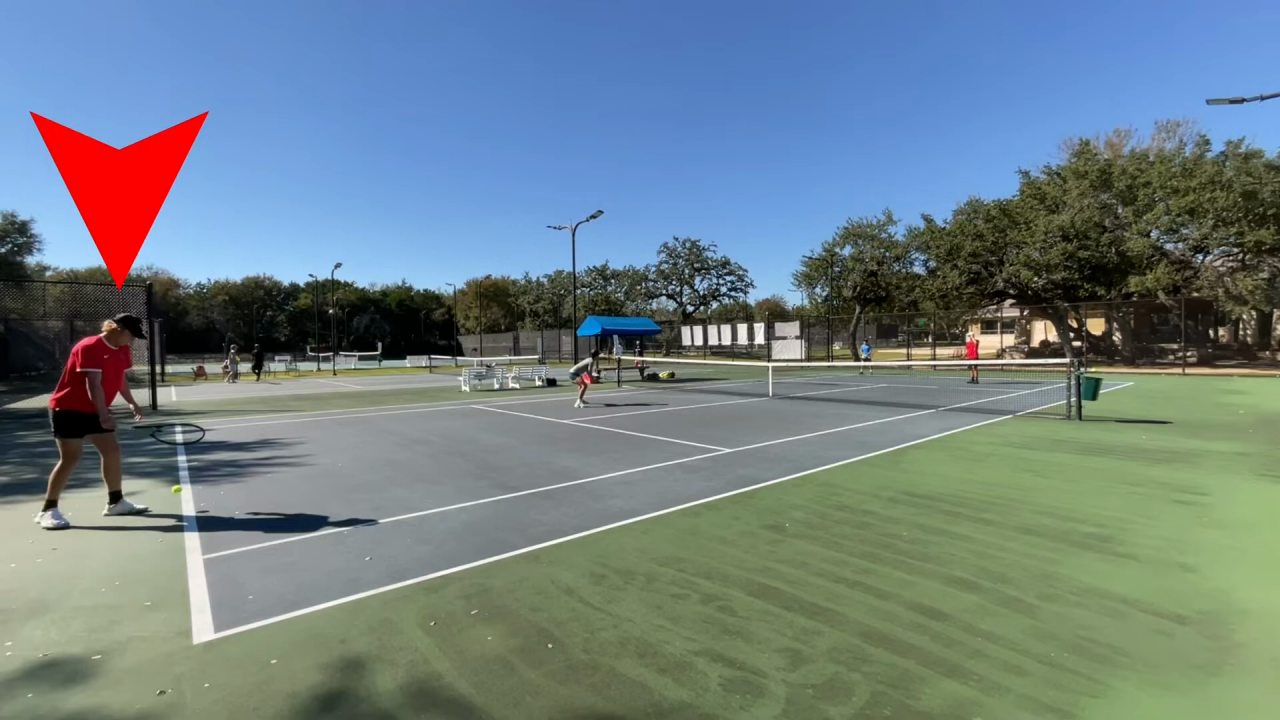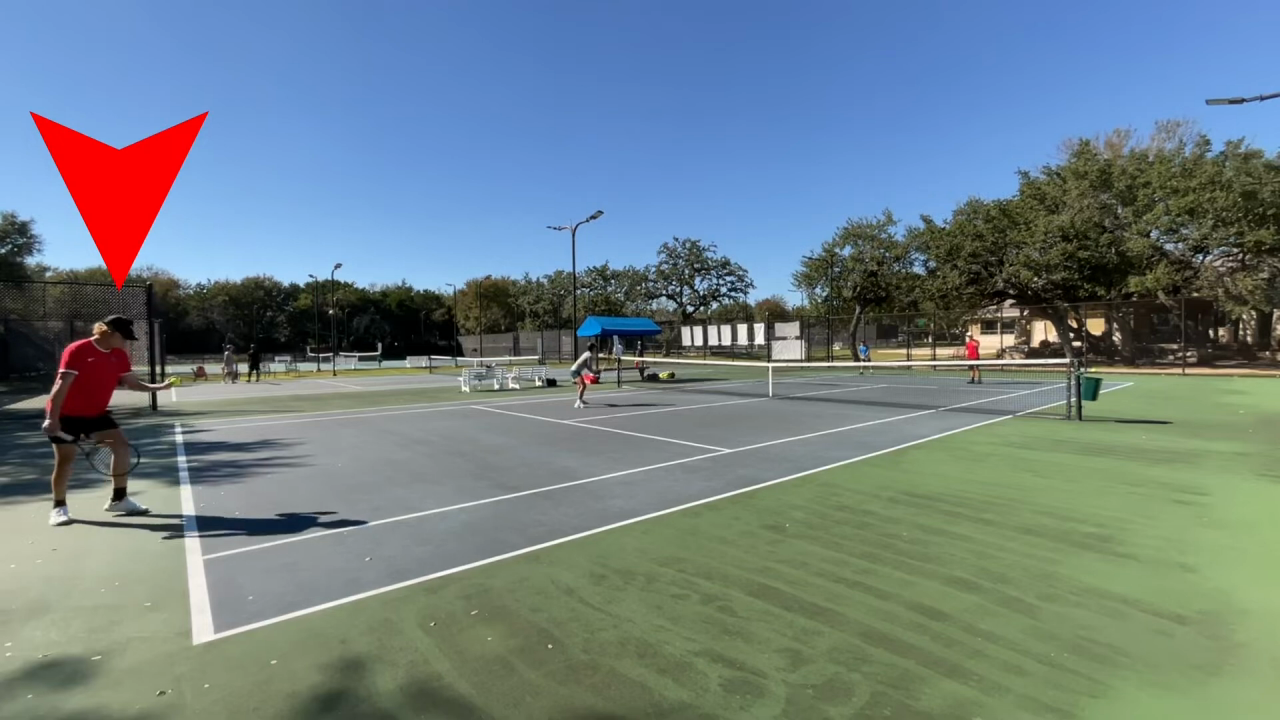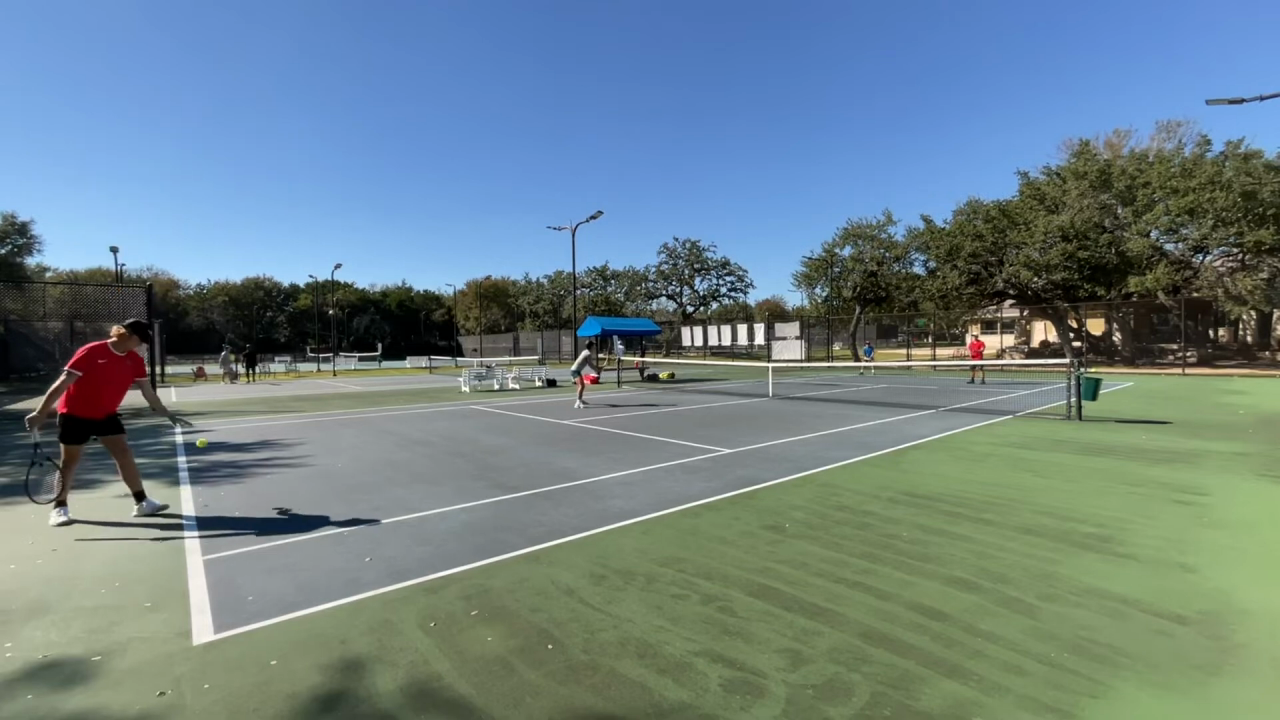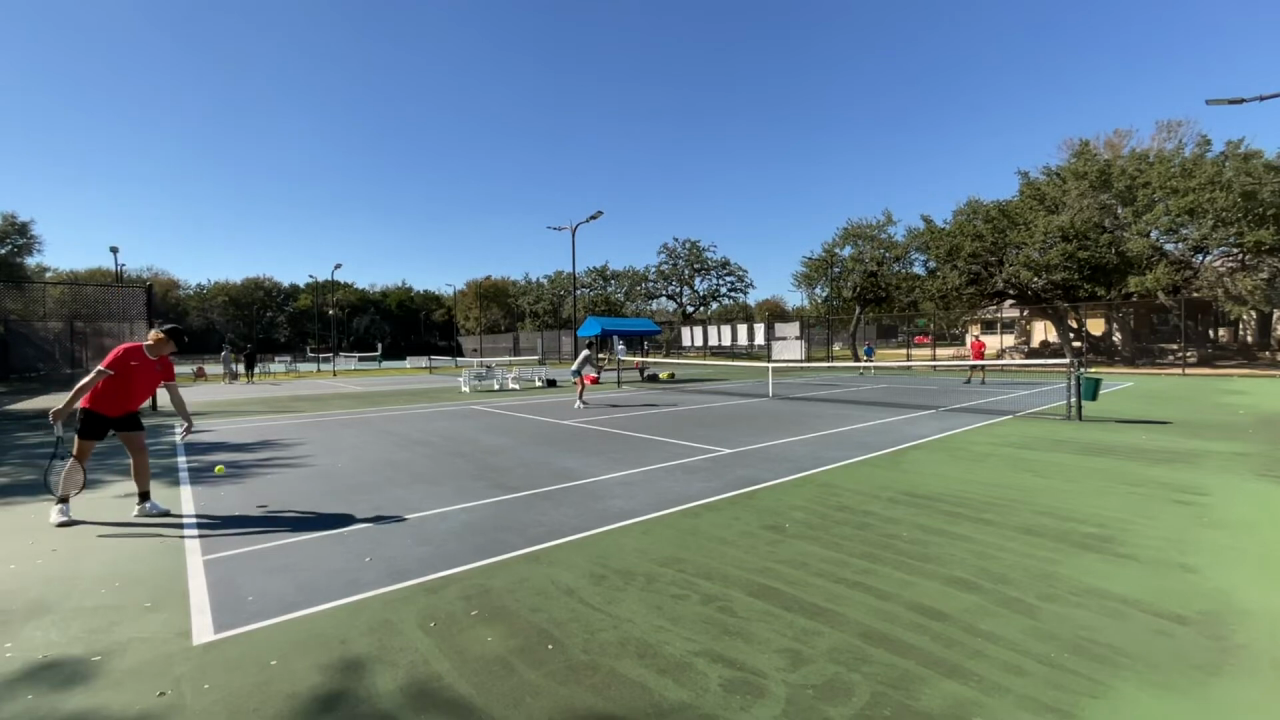
dt=0.4s
person 1, frame 1
left shoulder: (123, 351)
right shoulder: (90, 347)
left elbow: (120, 380)
right elbow: (94, 385)
left wrist: (132, 403)
right wrist: (104, 414)
left hip: (94, 411)
right hip: (68, 410)
left knee: (112, 451)
right knee: (71, 458)
left ankle: (116, 502)
right ankle: (48, 510)
person 1, frame 2
left shoulder: (119, 355)
right shoulder: (78, 351)
left elbow: (132, 382)
right elbow: (62, 385)
left wrist: (158, 387)
right wrist: (52, 418)
left hip: (96, 413)
right hip: (66, 415)
left knee: (122, 448)
right knee: (64, 461)
left ankle: (118, 499)
right ankle: (59, 507)
person 1, frame 3
left shoulder: (135, 360)
right shoulder: (91, 352)
left elbow: (149, 393)
right elbow: (63, 383)
left wrist: (170, 416)
right wrist: (41, 413)
left hip: (106, 415)
right hip: (75, 415)
left knee: (124, 454)
right knee: (70, 462)
left ankle: (141, 502)
right ankle: (60, 507)
person 1, frame 4
left shoulder: (165, 364)
right shoulder: (126, 353)
left elbow: (175, 396)
right elbow: (93, 378)
left wrist: (187, 420)
right wrist: (65, 407)
left hip: (126, 412)
right hip: (95, 410)
left knee: (141, 452)
right knee: (80, 458)
left ankle: (144, 503)
right ankle: (60, 505)
